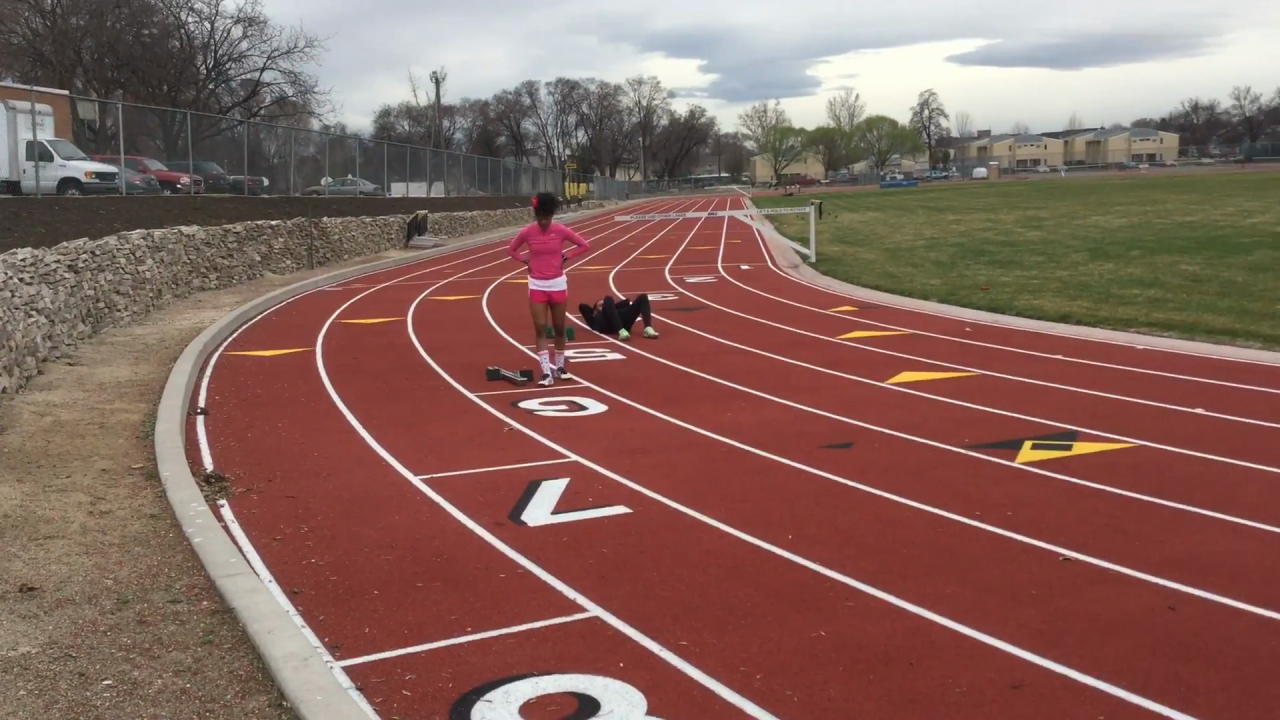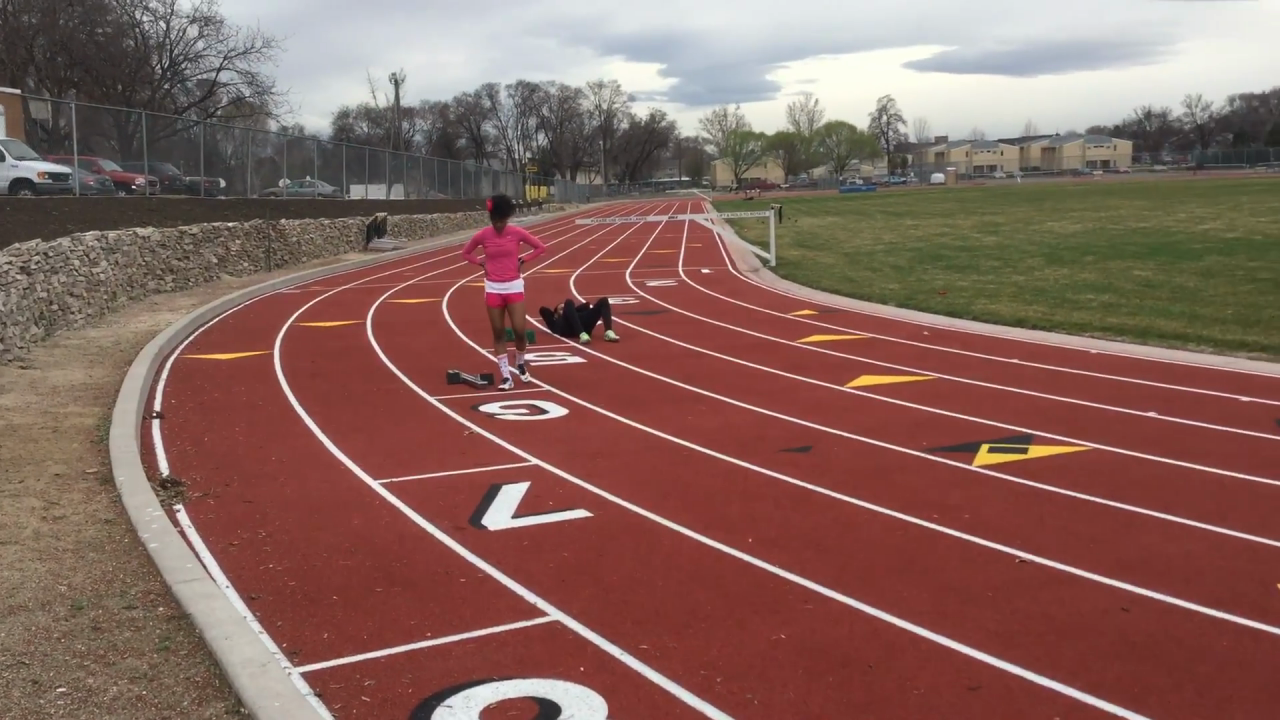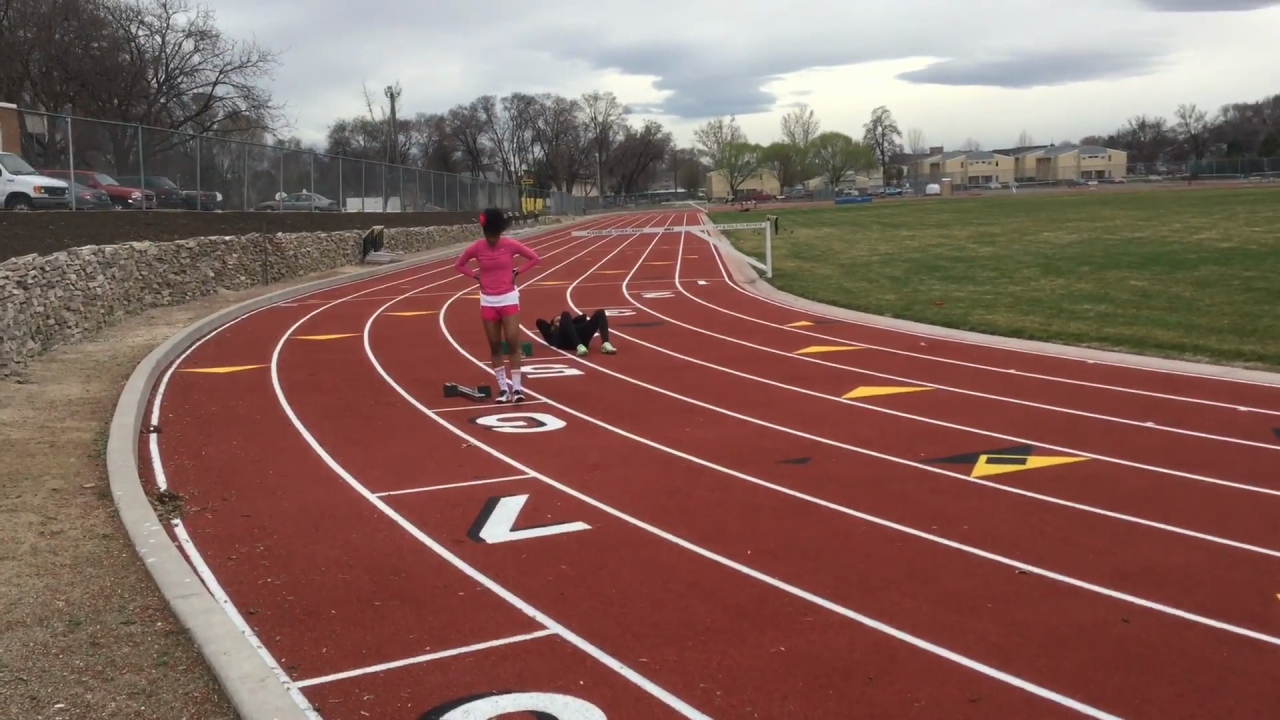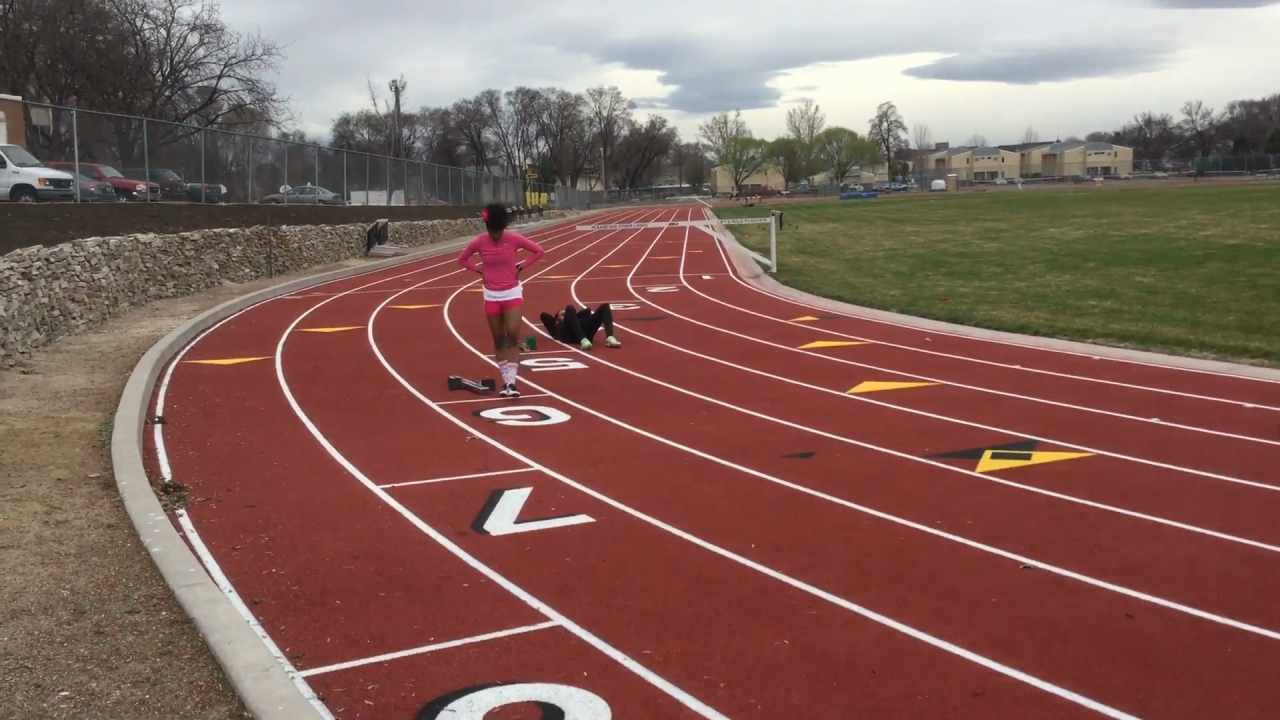
dt=0.2s
person 1, frame 1
left shoulder: (561, 231)
right shoulder: (527, 232)
left elbow: (584, 246)
right elbow: (511, 250)
left wrist: (565, 257)
right wrist: (526, 260)
left hip: (557, 284)
right hip: (536, 285)
left knee: (559, 328)
right knee: (540, 329)
left ankle: (559, 365)
right ankle: (546, 372)
person 1, frame 2
left shoulder: (517, 233)
right shoulder: (483, 235)
left elbow: (540, 247)
right elbow: (466, 252)
left wrist: (522, 260)
right wrist: (482, 263)
left hip: (514, 286)
right hip: (493, 288)
left knee: (519, 330)
right knee: (498, 333)
left ankle: (520, 362)
right ankle: (506, 376)
person 1, frame 3
left shoulder: (511, 245)
right shoulder: (476, 247)
left elbow: (534, 258)
right elbow: (459, 265)
left wrist: (517, 272)
right wrist: (477, 275)
left hip: (509, 299)
right hip: (488, 301)
left knee: (512, 343)
right knee: (495, 346)
left ankle: (517, 388)
right ankle: (503, 387)
person 1, frame 4
left shoulder: (514, 239)
right shoulder: (479, 242)
left elbow: (539, 251)
right elbow: (462, 259)
left wrist: (520, 266)
right wrist: (480, 270)
left hip: (512, 293)
right hip: (491, 296)
left knee: (512, 337)
right knee: (498, 340)
left ankle: (511, 382)
right ankle: (506, 380)
